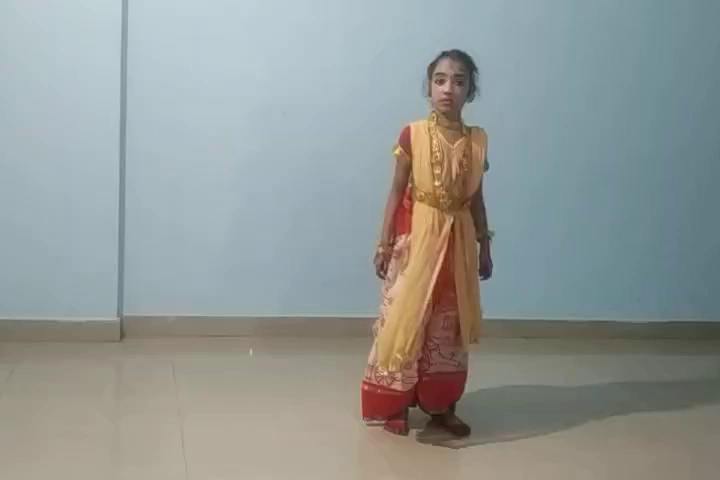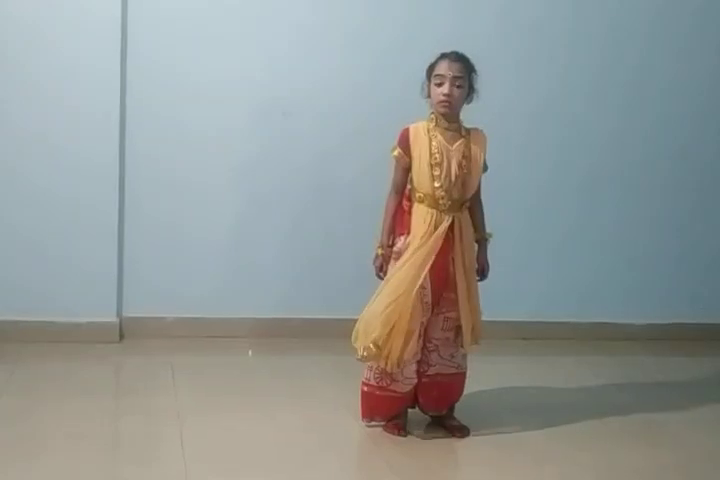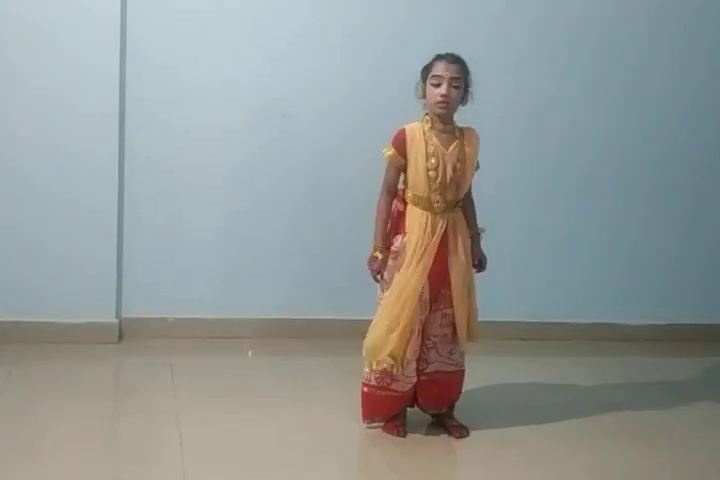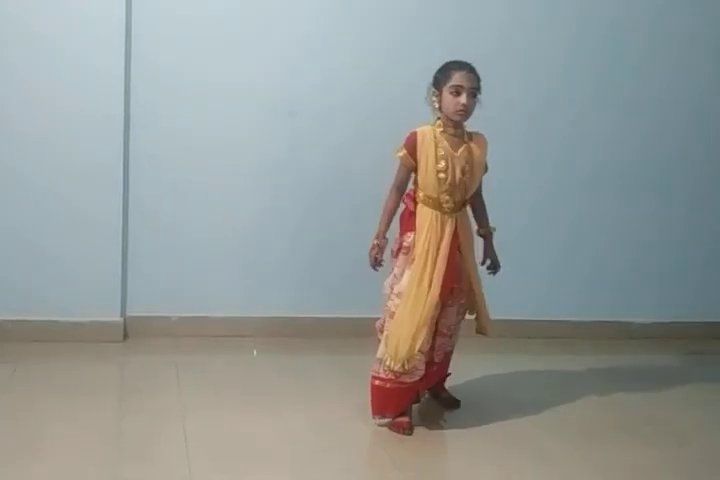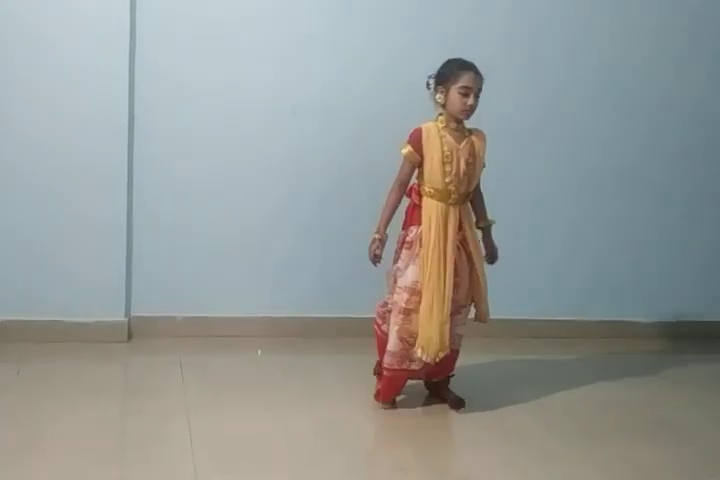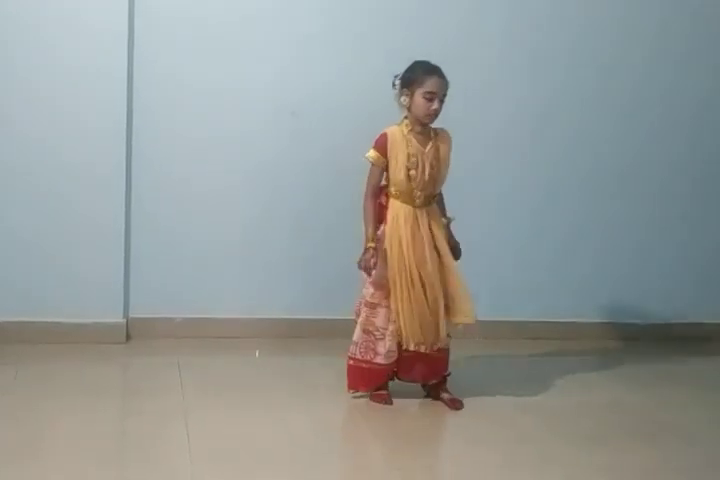
dt=0.4s
person 1, frame 1
left shoulder: (477, 140)
right shoulder: (412, 134)
left elbow: (475, 197)
right elbow: (397, 191)
left wrist: (484, 246)
right wrist: (384, 244)
left hip: (457, 239)
right hip: (415, 236)
left knee: (449, 326)
right knee: (405, 319)
left ankle: (442, 405)
right ankle: (394, 405)
person 1, frame 2
left shoulder: (476, 141)
right shoulder: (412, 136)
left elbow: (474, 198)
right elbow: (396, 192)
left wrist: (482, 246)
right wrist: (384, 245)
left hip: (456, 240)
right hip: (415, 237)
left knee: (449, 327)
right knee: (404, 322)
left ankle: (441, 407)
right ankle: (394, 407)
person 1, frame 3
left shoulder: (469, 140)
right shoulder: (406, 137)
left elbow: (465, 195)
right elbow: (388, 194)
left wrist: (475, 243)
right wrist: (379, 248)
left hip: (451, 240)
right hip: (410, 238)
left knee: (446, 328)
right knee: (400, 323)
left ankle: (441, 407)
right ankle: (391, 407)
person 1, frame 4
left shoulder: (477, 145)
right shoulder: (418, 139)
left elbow: (475, 196)
right elbow: (397, 188)
left wrist: (488, 240)
right wrist: (380, 237)
left hip: (456, 236)
right hip: (419, 234)
left knee: (447, 317)
right knee: (408, 315)
left ankle: (433, 382)
right ankle: (397, 406)
person 1, frame 5
left shoulder: (477, 140)
right shoulder: (422, 135)
right elbow: (400, 184)
left wrist: (486, 233)
right wrist: (381, 232)
left hip: (461, 227)
right hip: (425, 226)
left knee: (453, 307)
right knee: (411, 303)
left ankle: (438, 379)
right ankle: (388, 382)
person 1, frame 6
left shoulder: (443, 140)
right shoulder: (388, 140)
right elbow: (371, 193)
left wrist: (447, 232)
right wrist: (370, 242)
left hip: (429, 228)
right hip: (394, 227)
left knee: (437, 302)
right knee: (384, 303)
left ankle: (434, 381)
right ankle: (376, 380)
